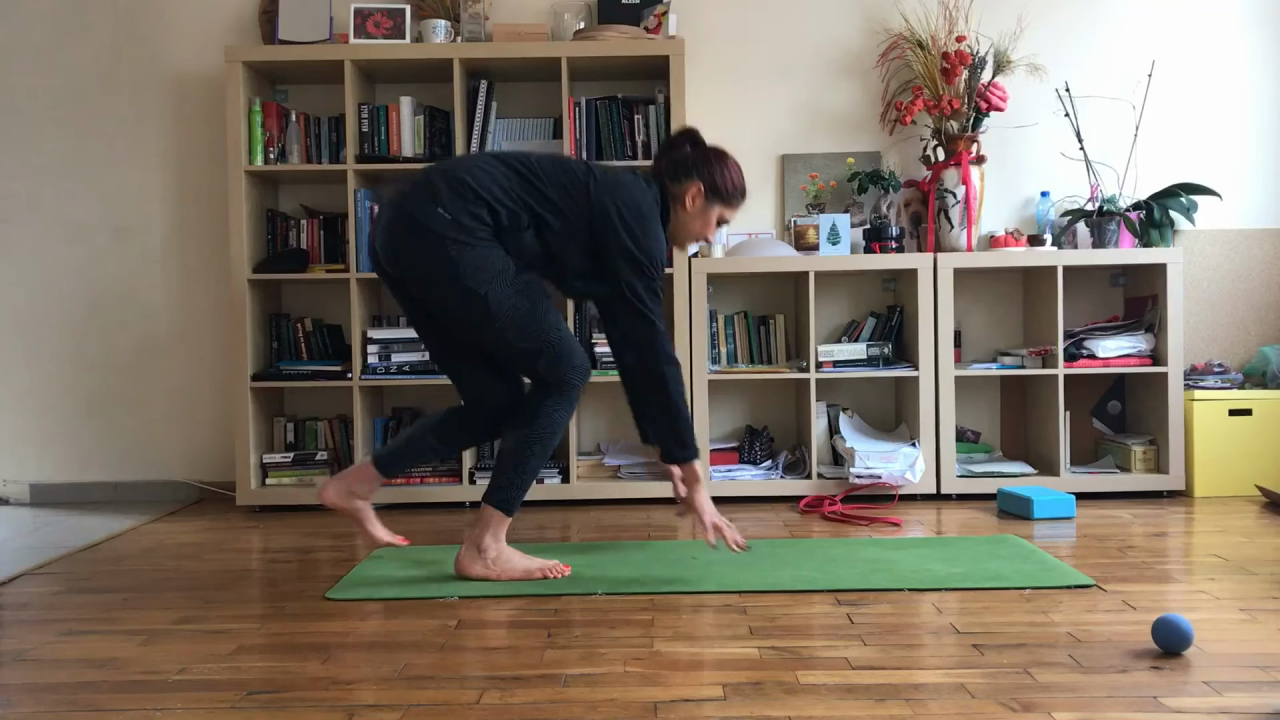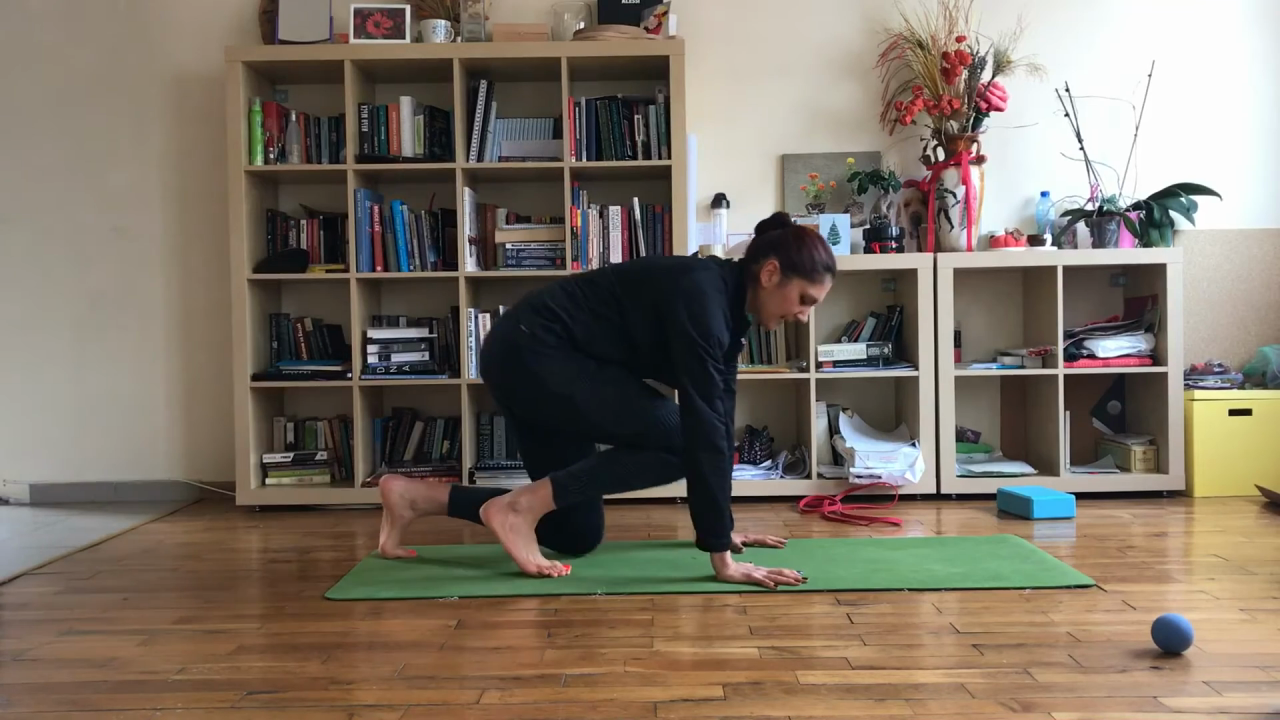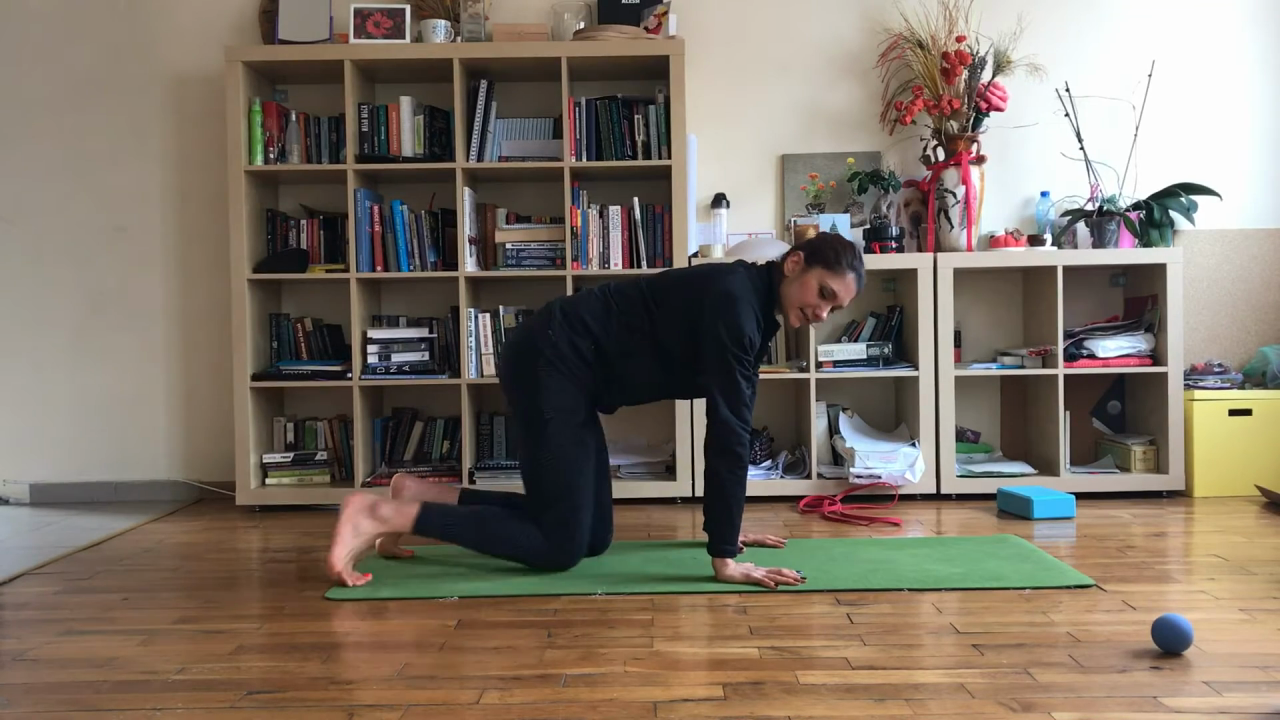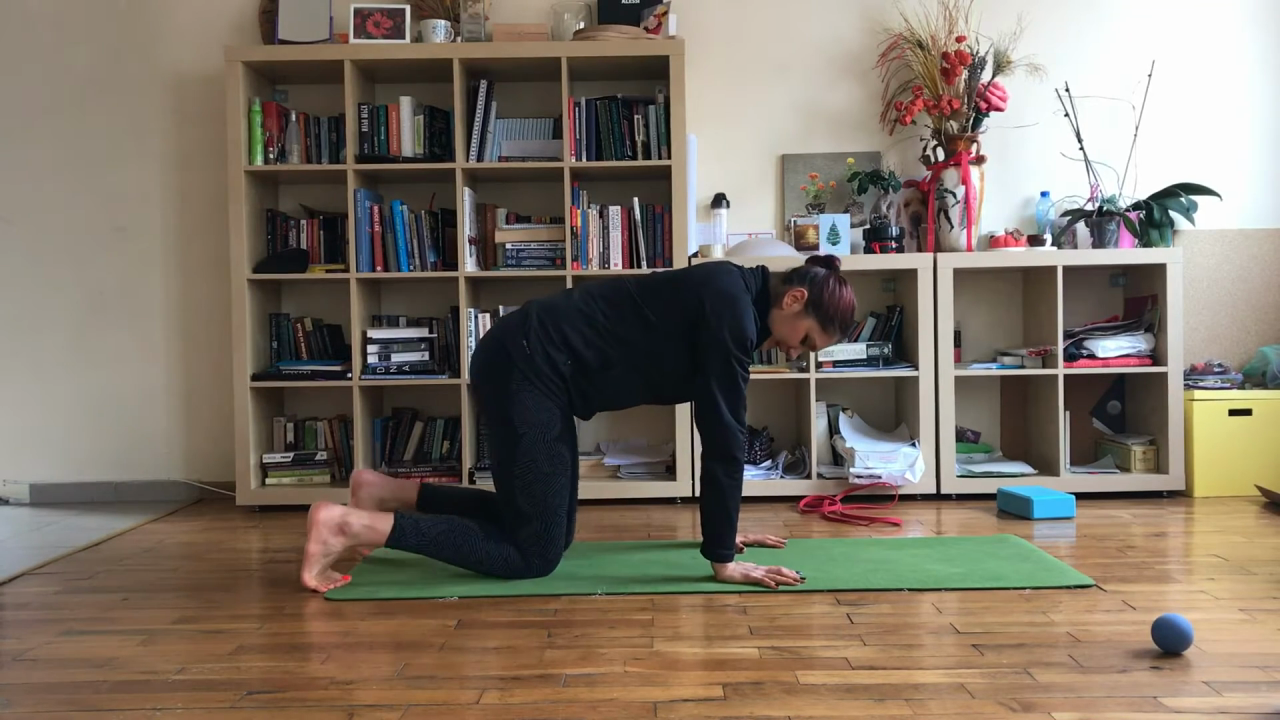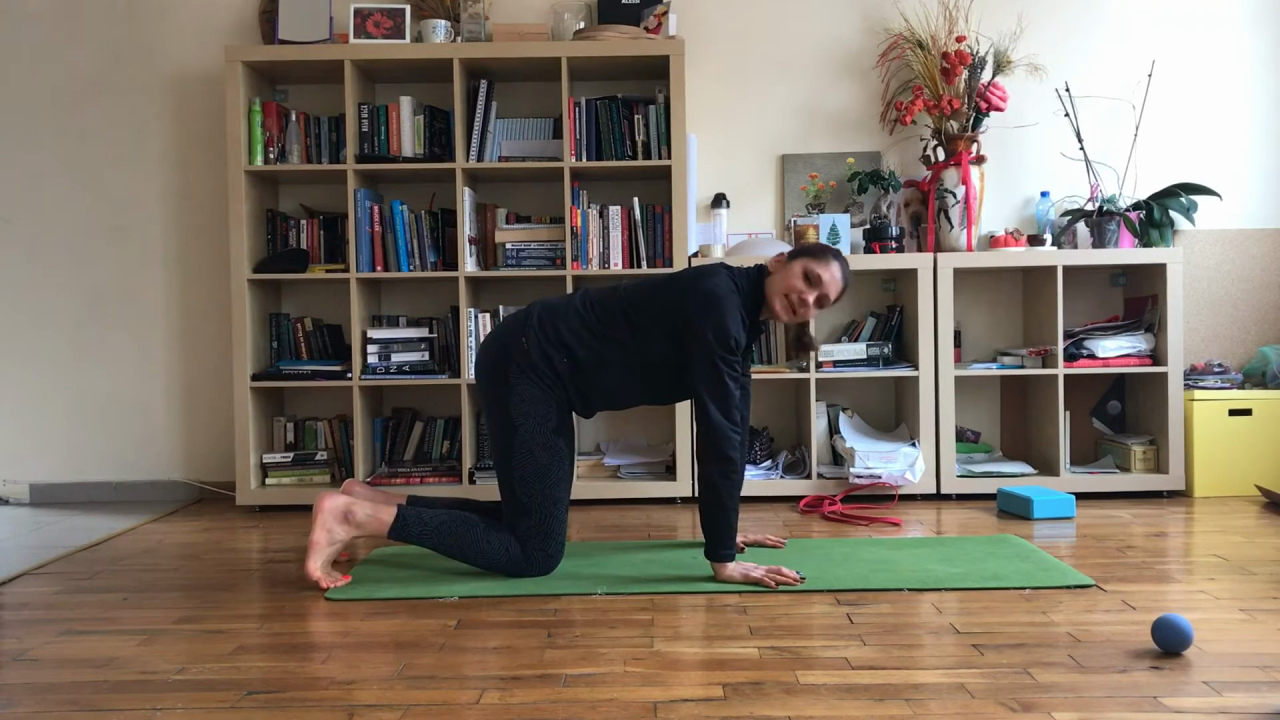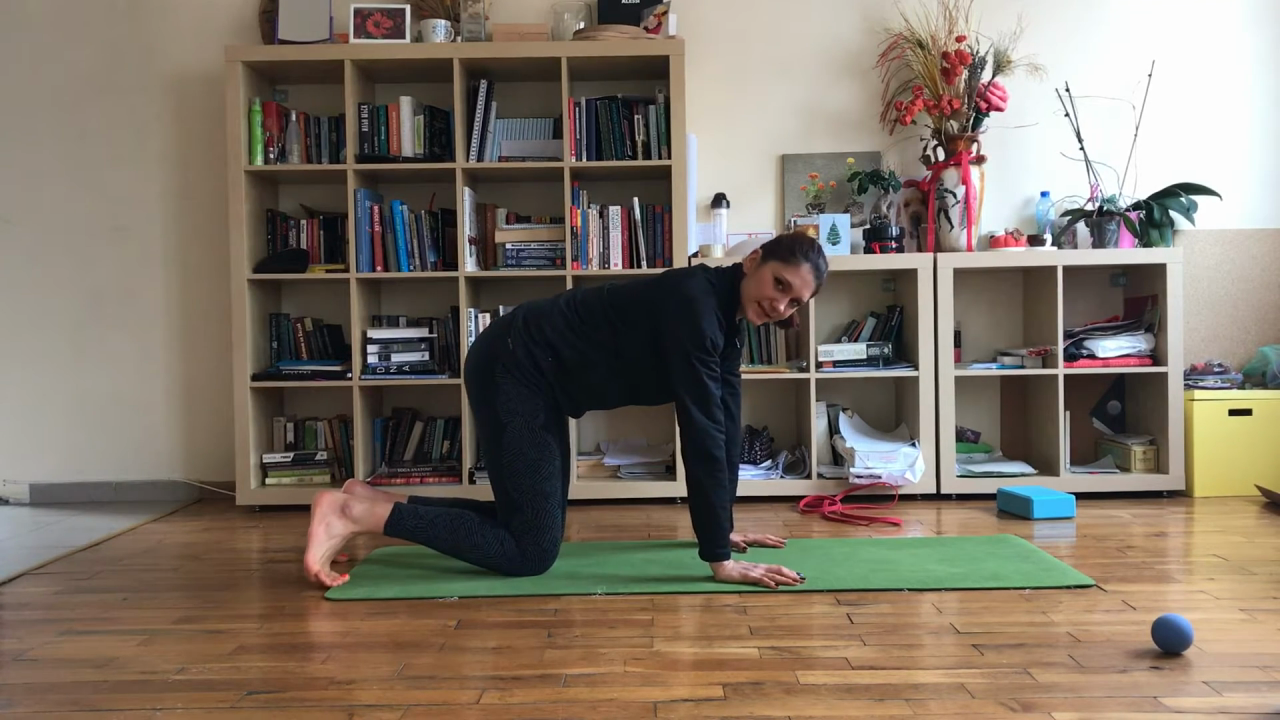
dt=0.7s
person 1, frame 1
left shoulder: (620, 202)
right shoulder: (636, 209)
left elbow: (627, 335)
right elbow: (651, 345)
left wrist: (665, 450)
right wrist: (691, 473)
left hip: (409, 229)
right hip: (443, 229)
left knee: (499, 403)
right knee: (563, 372)
left ankle: (355, 485)
right ankle: (485, 547)
person 1, frame 2
left shoulder: (729, 306)
right shoulder: (703, 295)
left elbow: (719, 417)
right elbow: (704, 425)
left wrist: (719, 527)
right wrist: (722, 557)
left hip: (535, 359)
right hip: (528, 350)
left knee: (577, 534)
right knee: (677, 440)
left ankle: (413, 496)
right ankle: (519, 508)
person 1, frame 3
left shoulder: (756, 315)
right shoulder: (735, 299)
left elbow: (731, 427)
right elbow: (727, 432)
left wrist: (726, 527)
right wrist: (724, 558)
left hip: (562, 368)
right hip: (550, 361)
left knee: (590, 536)
right knee: (559, 545)
left ankle: (421, 494)
right ankle: (379, 513)
person 1, frame 4
left shoulder: (733, 301)
right shoulder: (732, 305)
left elbow: (717, 425)
right elbow: (723, 435)
left wrist: (722, 528)
right wrist: (723, 559)
left hip: (531, 364)
right hip: (525, 367)
left knee: (549, 528)
right knee: (533, 553)
left ankle: (386, 490)
right ankle: (346, 524)
person 1, frame 5
left shoulder: (740, 313)
right shoulder: (719, 301)
left elbow: (731, 424)
right elbow: (717, 432)
left wrist: (725, 527)
right wrist: (724, 559)
left hip: (537, 369)
right hip: (524, 366)
left knee: (531, 524)
right knee: (535, 552)
left ankle: (370, 501)
right ankle: (352, 516)
person 1, frame 6
left shoulder: (725, 316)
right shoulder: (695, 302)
left elbow: (724, 425)
right elbow: (700, 431)
left wrist: (722, 526)
right wrist: (720, 558)
left hip: (533, 375)
right hip: (512, 367)
left knee: (535, 525)
right knee: (532, 550)
left ankle: (373, 499)
right ankle: (351, 512)
